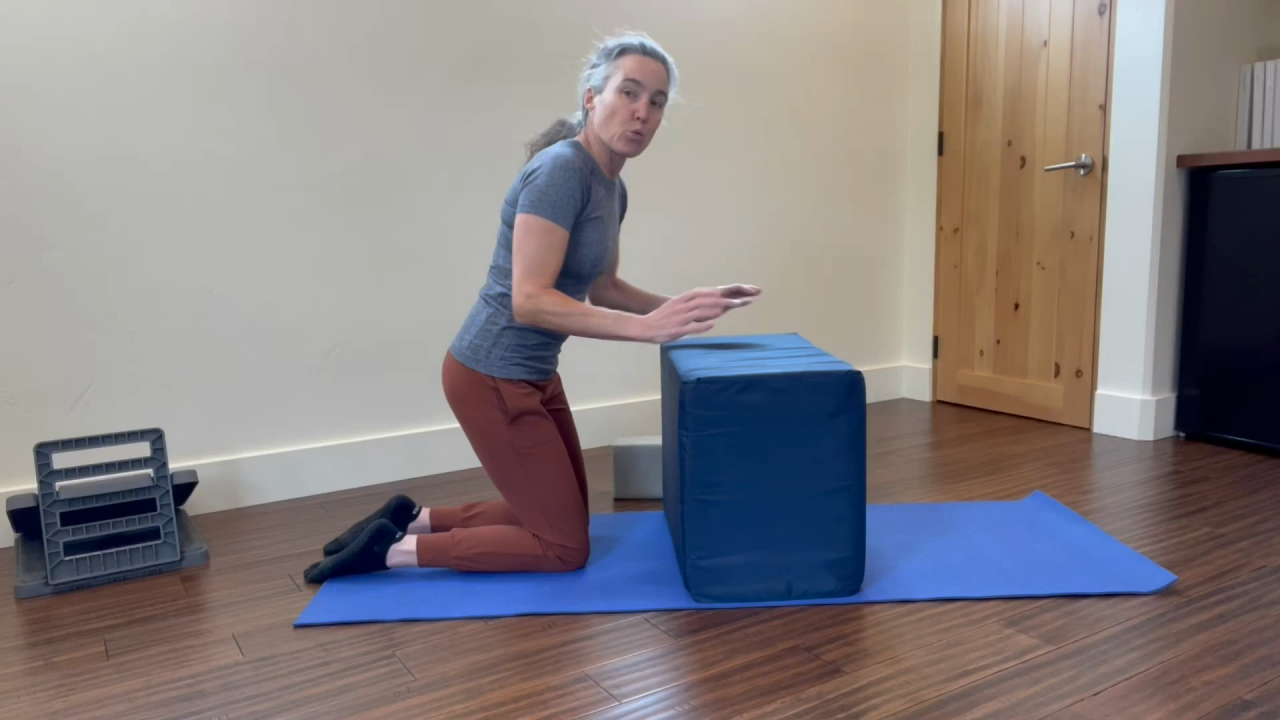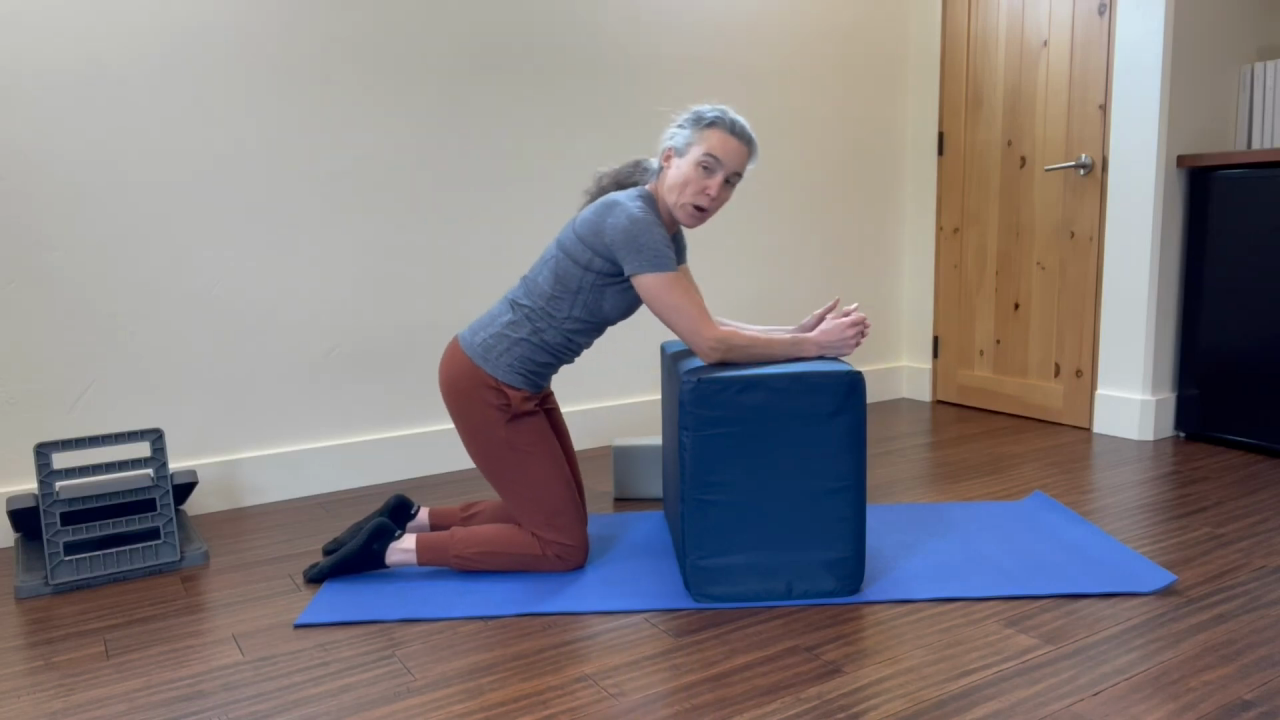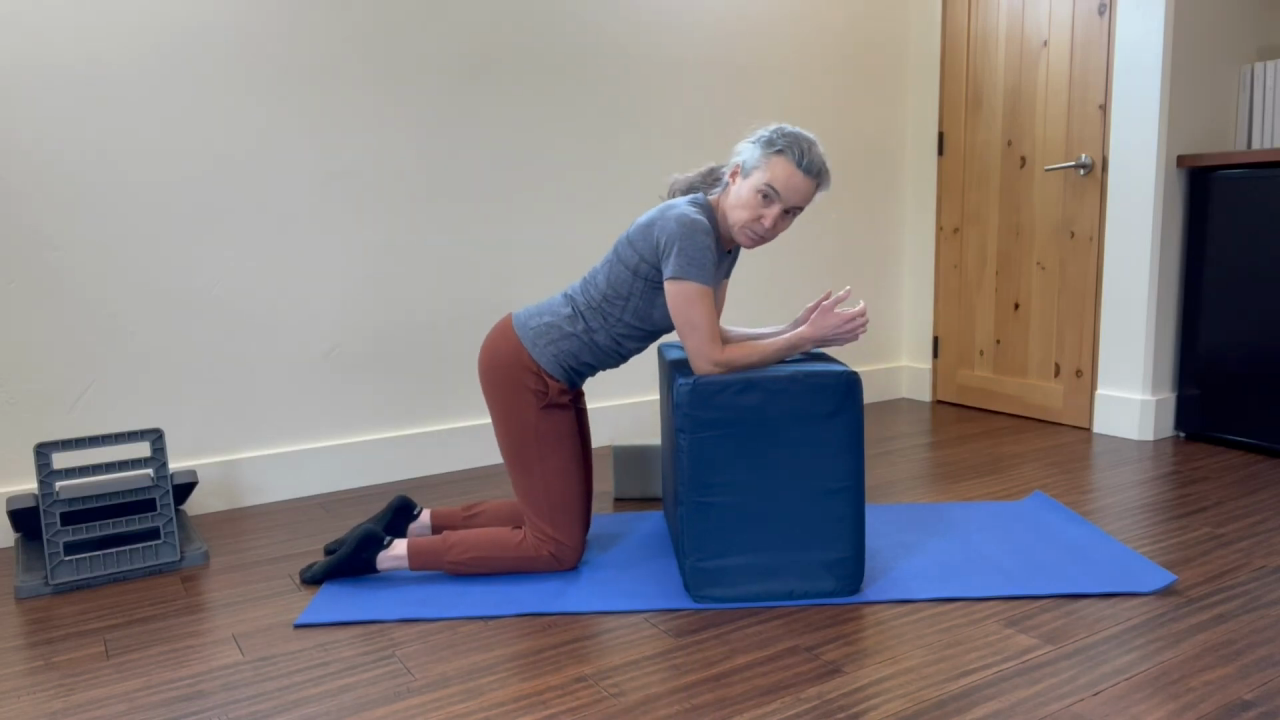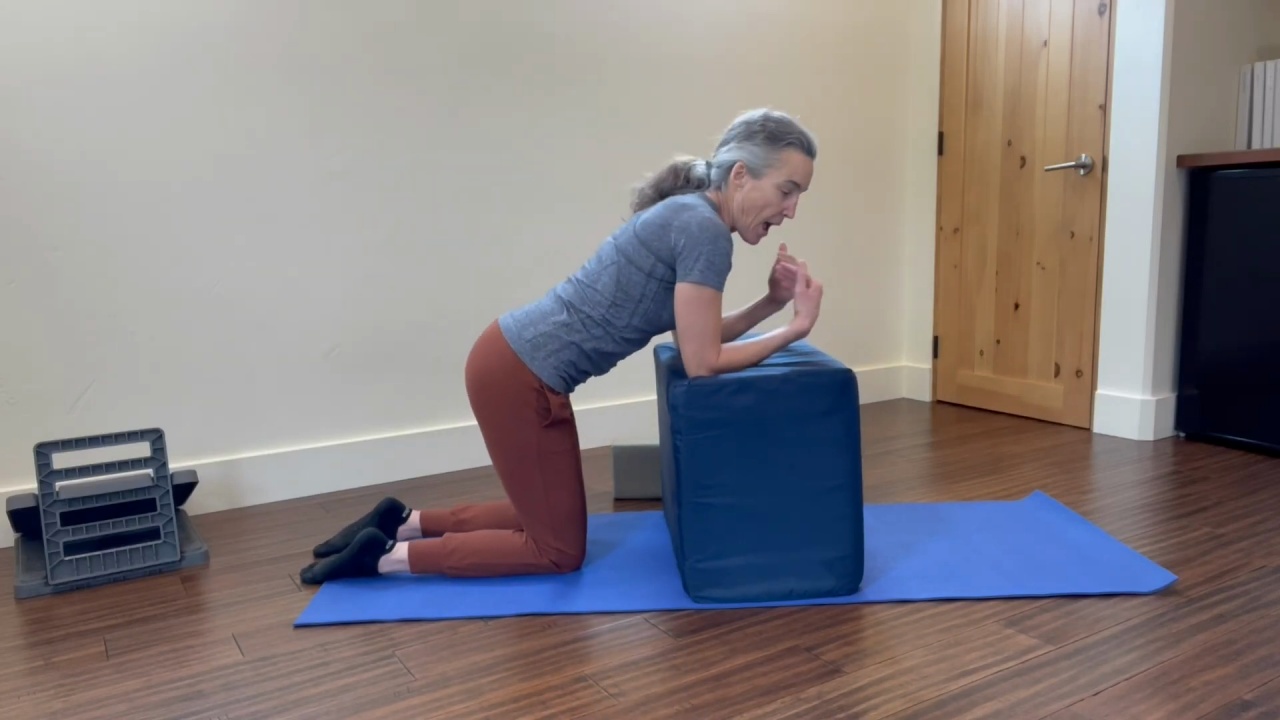
dt=1s
person 1, frame 1
left shoulder: (612, 188)
right shoulder: (559, 171)
left elbow: (604, 291)
right elbow: (529, 302)
left wrist: (691, 306)
right wrist: (645, 327)
left hip: (531, 375)
right hip: (494, 380)
left knee: (560, 520)
right knee: (565, 547)
left ankle: (415, 518)
right ankle: (393, 551)
person 1, frame 2
left shoulder: (663, 228)
right shoulder: (631, 222)
left elbow: (703, 329)
right elbow: (708, 345)
left wrist: (798, 331)
right wrist: (812, 346)
left hip: (513, 377)
right hip: (486, 381)
left knee: (555, 515)
right knee: (563, 546)
left ankle: (411, 517)
right ankle: (391, 548)
person 1, frame 3
left shoulder: (725, 238)
right shoulder: (688, 228)
left elbow: (707, 335)
right elbow: (708, 361)
left wrist: (794, 329)
right wrist: (807, 339)
left hip: (546, 366)
right hip: (525, 367)
left knee: (563, 520)
right knee: (558, 547)
left ankle: (413, 519)
right ankle: (383, 552)
person 1, frame 4
left shoulder: (687, 215)
right shoulder: (705, 230)
left elbow: (692, 338)
right elbow: (703, 365)
left wrist: (769, 303)
right wrist: (795, 328)
left hip: (513, 361)
right hip: (518, 378)
left knee: (549, 519)
right knee: (559, 550)
left ankle: (401, 522)
right ankle: (383, 555)
